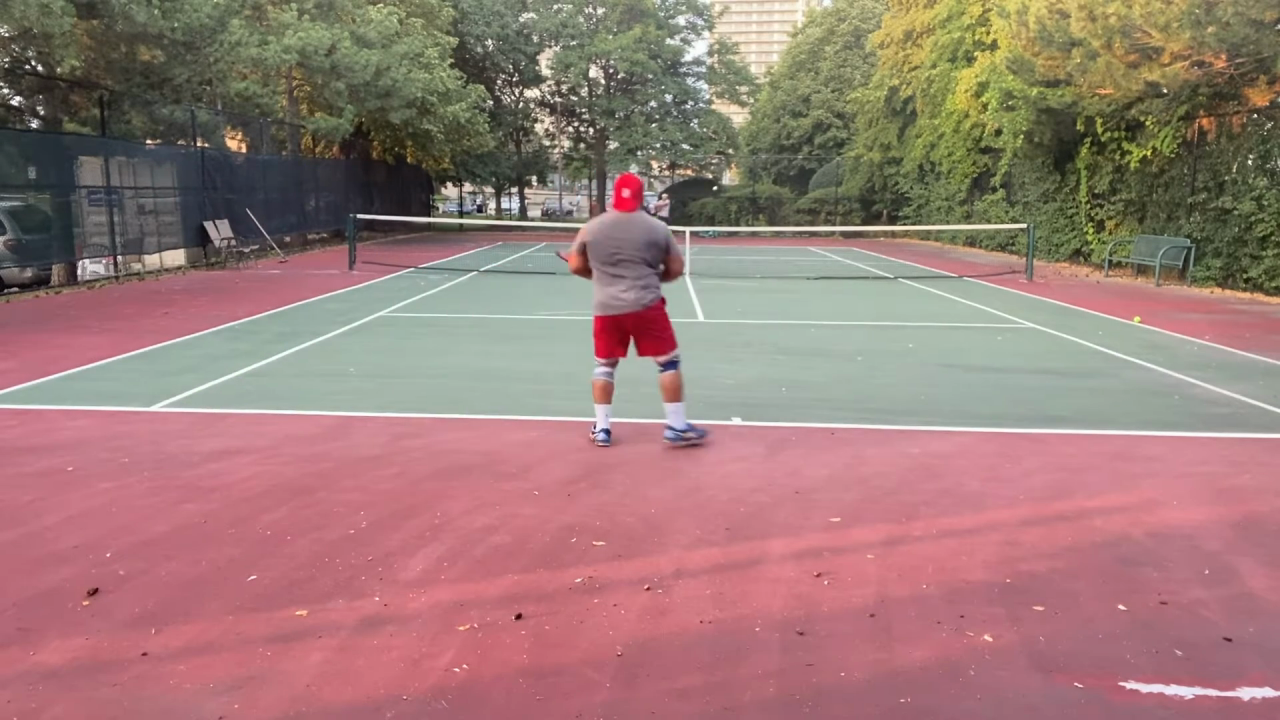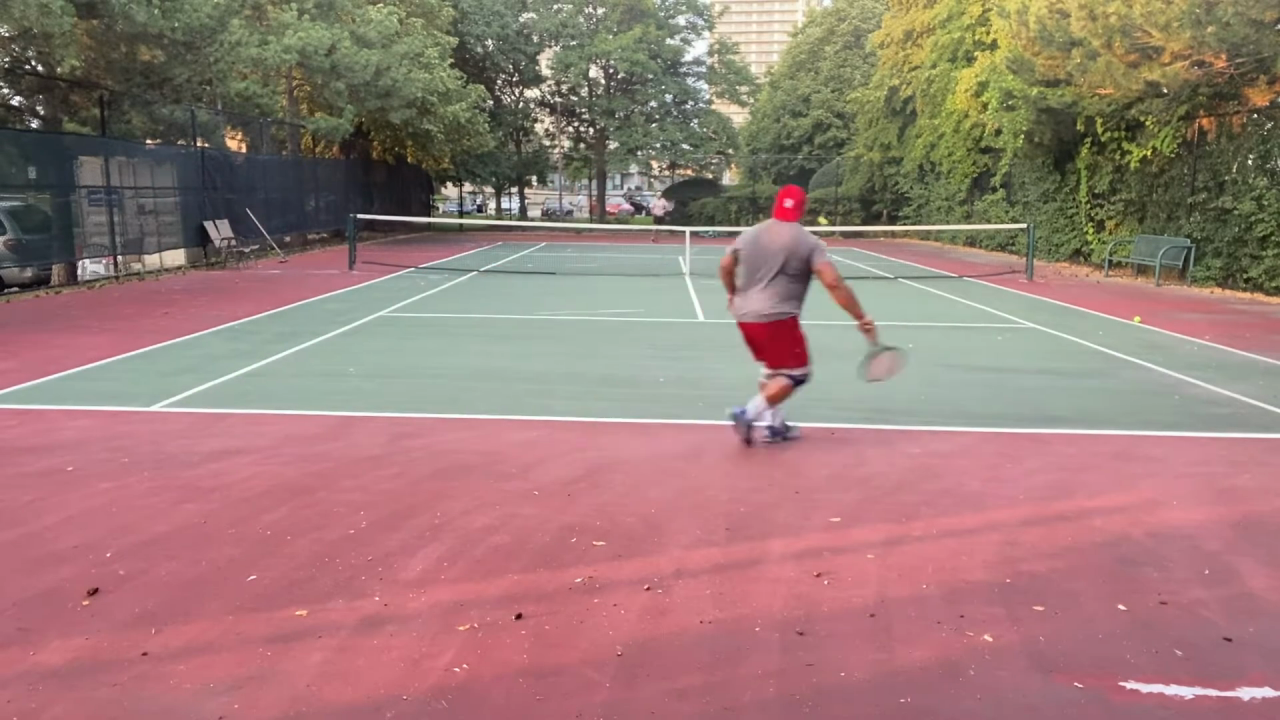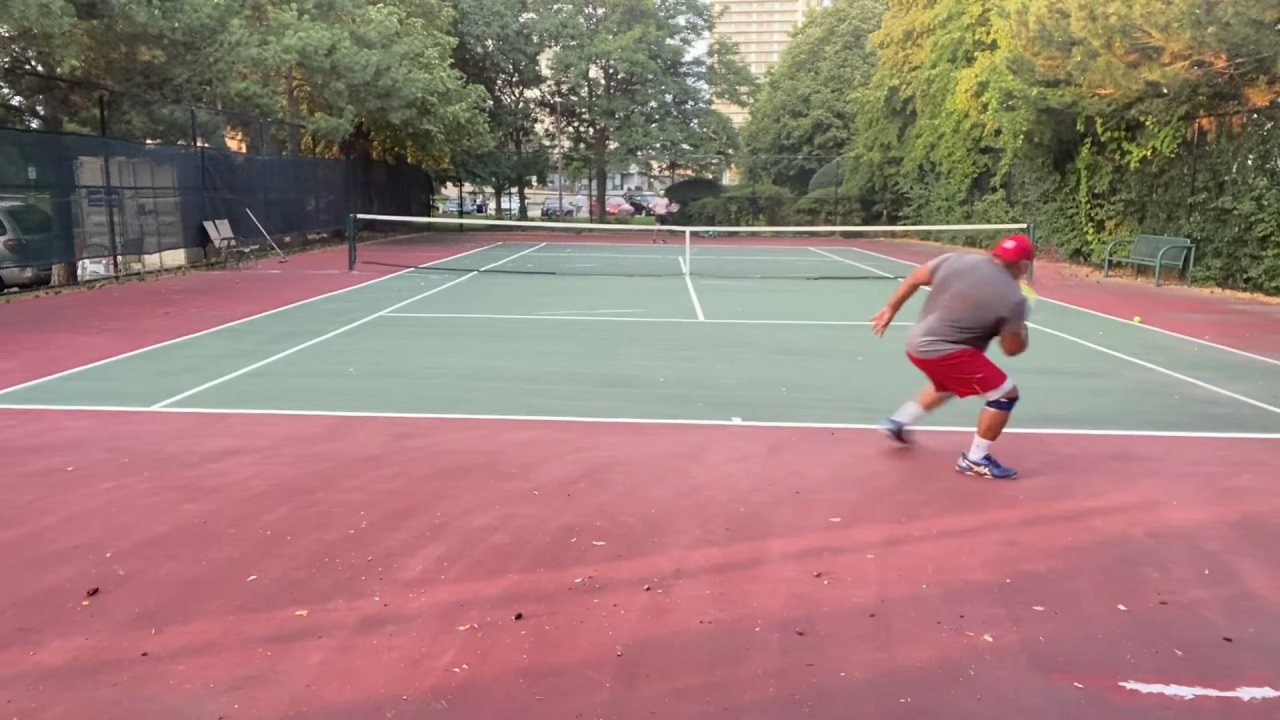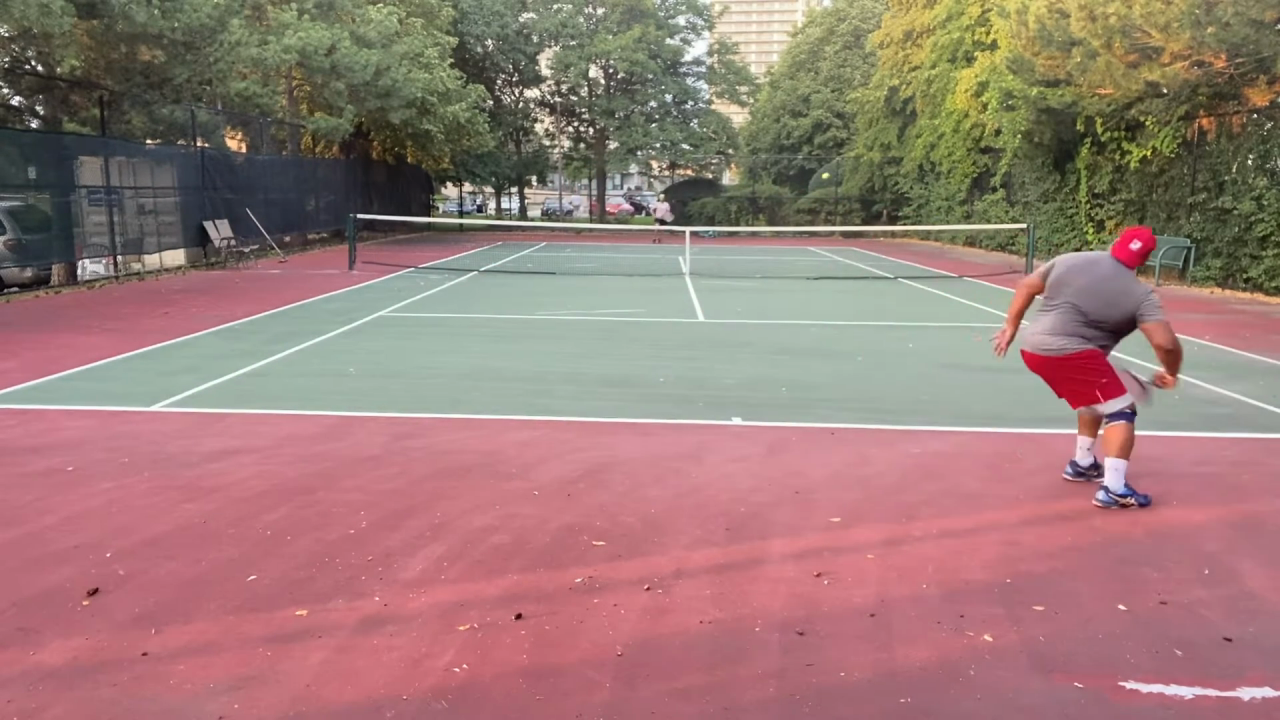
dt=0.5s
person 1, frame 1
left shoulder: (591, 227)
right shoulder: (657, 229)
left elbow: (575, 267)
right elbow: (676, 270)
left hip: (607, 309)
right hip: (645, 306)
left knee: (605, 365)
right knee: (669, 361)
left ankle: (602, 429)
right ankle: (677, 427)
person 1, frame 2
left shoulder: (749, 234)
right shoulder: (808, 242)
left elbow: (725, 267)
right elbow: (834, 283)
left wrist: (733, 294)
right wrist: (862, 318)
left hip: (745, 315)
right hip: (777, 317)
left knee: (773, 368)
right knee: (797, 374)
left ankle: (773, 424)
right ankle: (748, 413)
person 1, frame 3
left shoulder: (956, 261)
right shoulder: (1013, 298)
left elbow: (913, 279)
right elbow: (1012, 347)
left wrist: (889, 311)
right wrist: (1006, 329)
left hip: (920, 344)
right hip: (944, 352)
left knee: (948, 384)
right knee: (1005, 394)
left ankle: (899, 421)
right ankle: (976, 459)
person 1, frame 4
left shoulder: (1069, 260)
right shoulder: (1141, 295)
left elbow: (1026, 286)
right elbow: (1167, 344)
left wrist: (1011, 326)
right wrist: (1170, 374)
left hip: (1033, 347)
right hip: (1069, 353)
left knee: (1095, 398)
right knee: (1122, 411)
left ankle: (1082, 464)
right ankle: (1114, 490)
